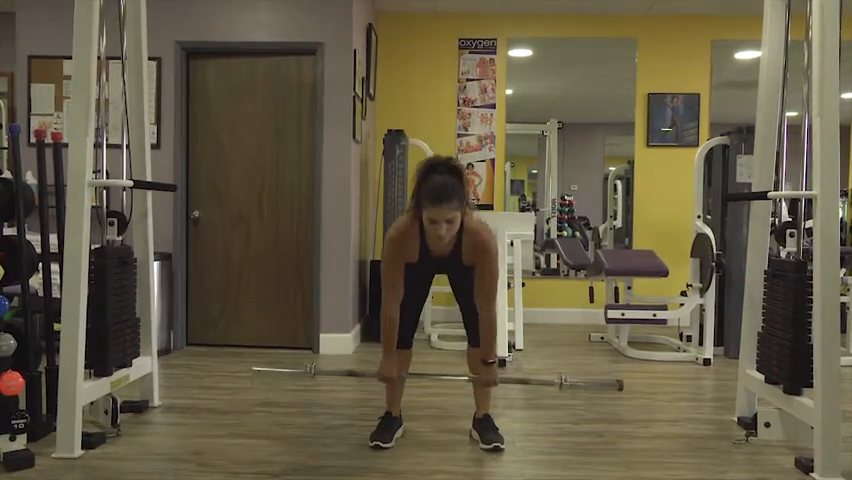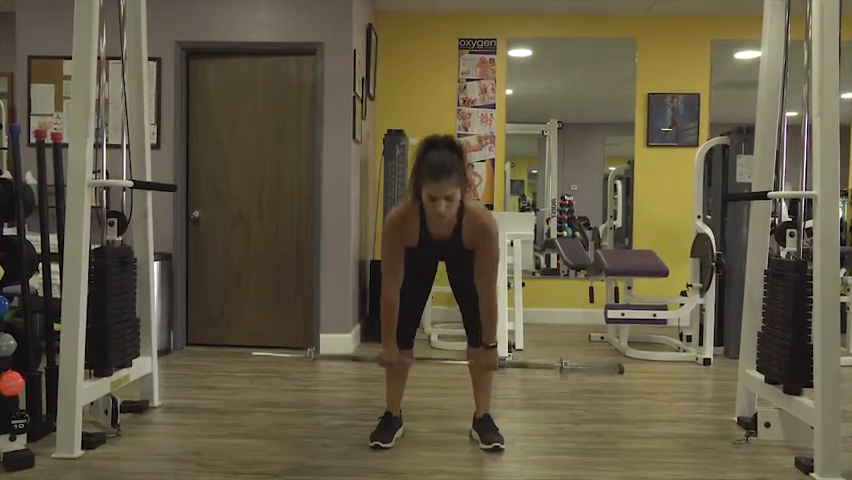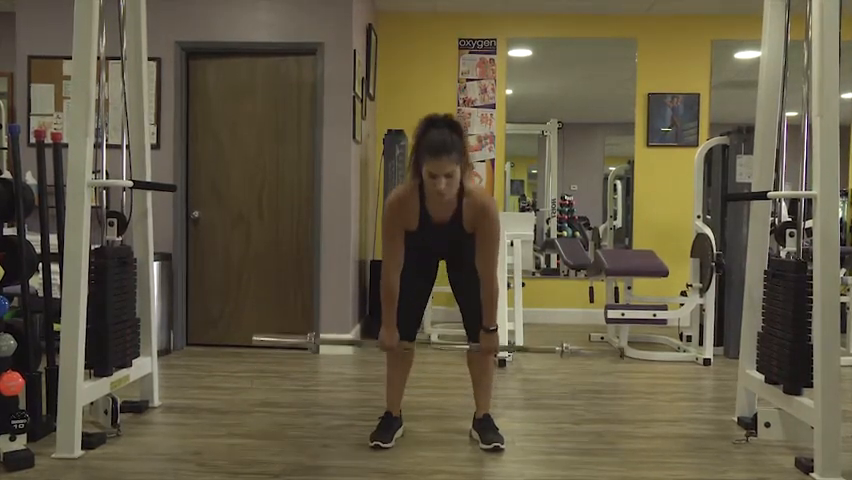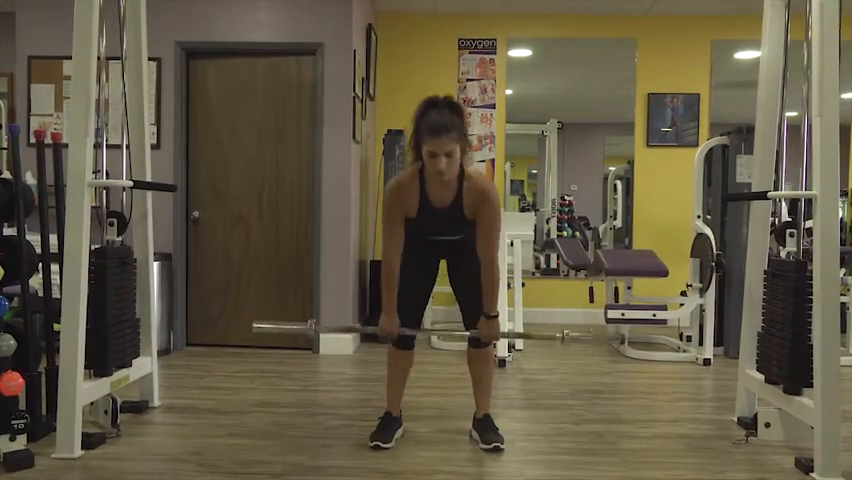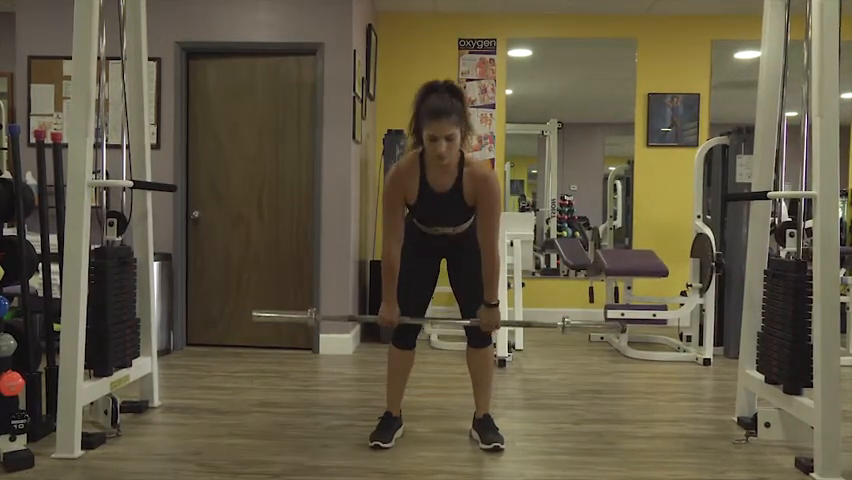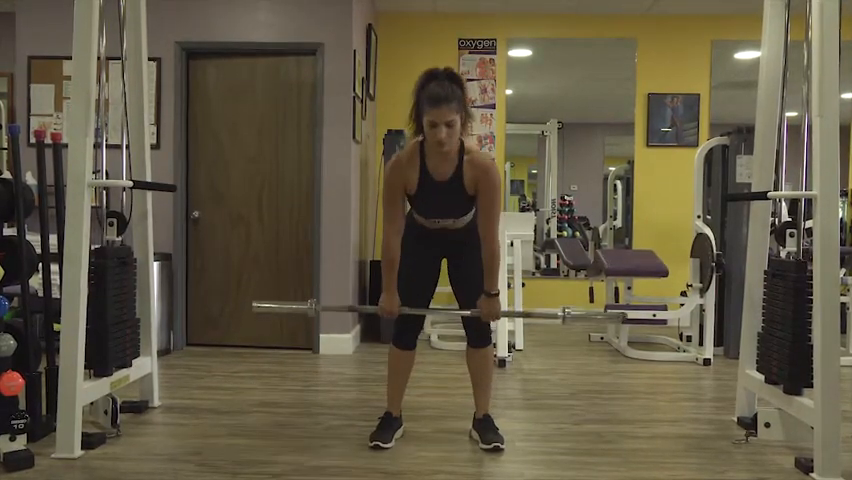
dt=0.1s
person 1, frame 1
left shoulder: (481, 237)
right shoulder: (399, 235)
left elbow: (487, 309)
right elbow: (391, 305)
left wrist: (488, 362)
right wrist: (388, 358)
left hip: (464, 265)
left knee: (477, 331)
right knee: (403, 331)
left ankle: (482, 418)
right ankle: (392, 416)
person 1, frame 2
left shoulder: (482, 222)
right shoulder: (399, 219)
left elbow: (487, 292)
right elbow: (391, 288)
left wrist: (490, 346)
right wrist: (388, 343)
left hip: (464, 259)
right hip: (417, 259)
left knee: (477, 331)
right knee: (403, 332)
left ankle: (482, 418)
right ankle: (392, 416)
person 1, frame 3
left shoulder: (482, 204)
right shoulder: (399, 202)
left elbow: (487, 274)
right elbow: (391, 271)
left wrist: (490, 329)
right wrist: (388, 327)
left hip: (464, 253)
right hip: (418, 252)
left knee: (477, 333)
right knee: (405, 332)
left ankle: (482, 418)
right ankle: (392, 416)
person 1, frame 4
left shoulder: (482, 190)
right shoulder: (400, 188)
left elbow: (489, 259)
right elbow: (392, 256)
left wrist: (490, 315)
right wrist: (388, 312)
left hip: (465, 250)
right hip: (419, 249)
left knee: (479, 332)
right knee: (403, 330)
left ankle: (482, 418)
right ankle: (392, 416)
person 1, frame 5
left shoulder: (482, 176)
right shoulder: (401, 174)
left elbow: (489, 246)
right elbow: (392, 243)
left wrist: (490, 303)
right wrist: (389, 301)
left hip: (465, 245)
right hip: (419, 244)
left knee: (479, 329)
right knee: (405, 329)
left ankle: (482, 418)
right ankle: (392, 416)
person 1, frame 6
left shoulder: (482, 166)
right shoulder: (401, 164)
left elbow: (489, 235)
right elbow: (392, 232)
left wrist: (490, 293)
right wrist: (389, 290)
left hip: (466, 242)
right hip: (419, 241)
left knee: (479, 327)
right knee: (405, 328)
left ankle: (482, 418)
right ankle: (393, 416)
